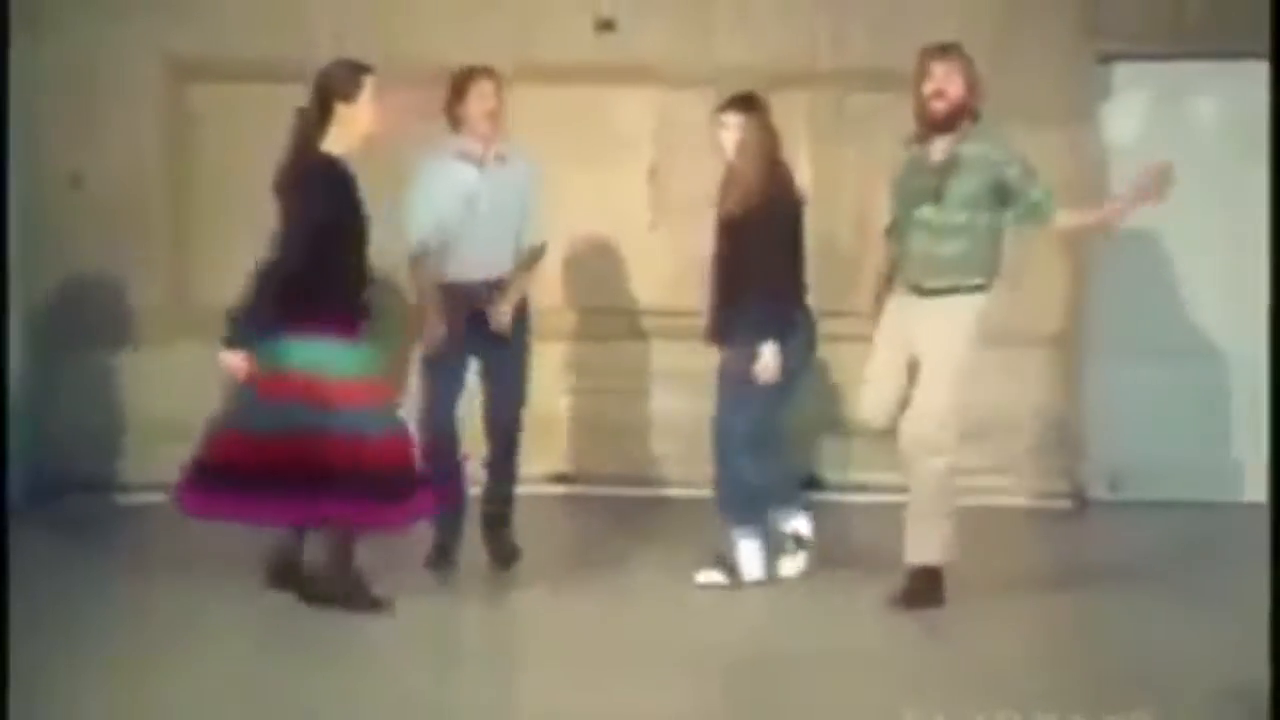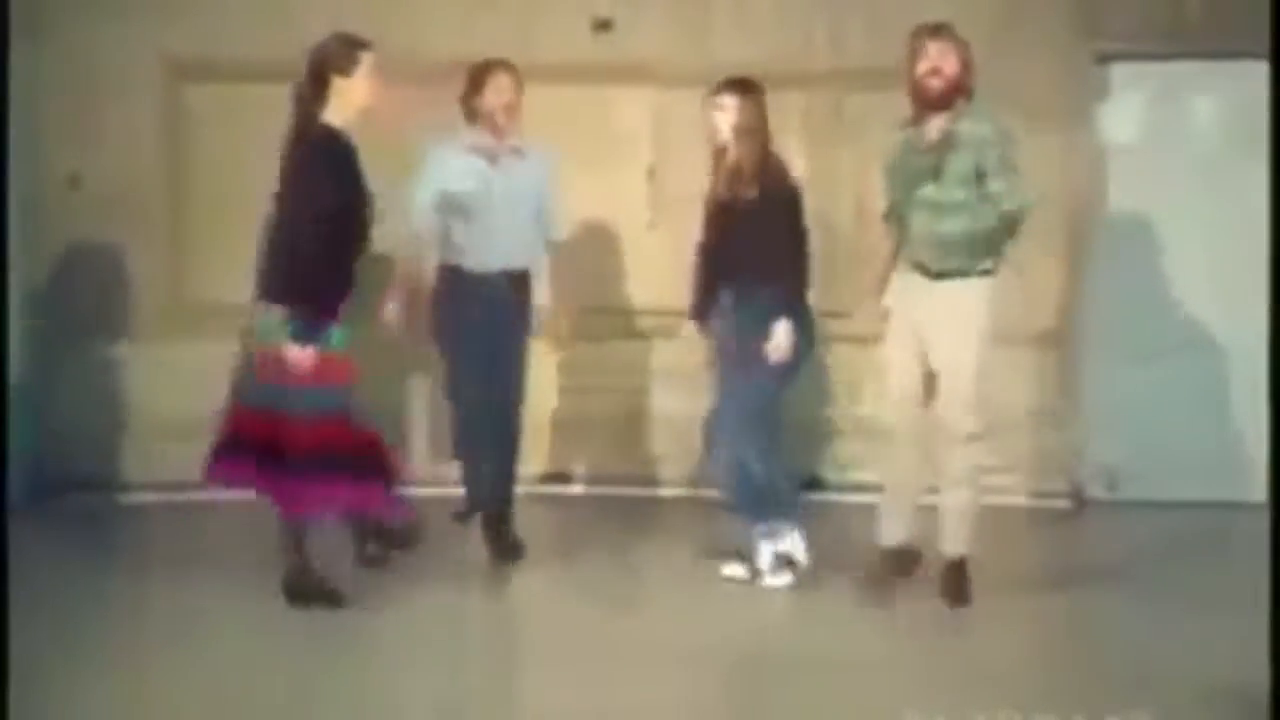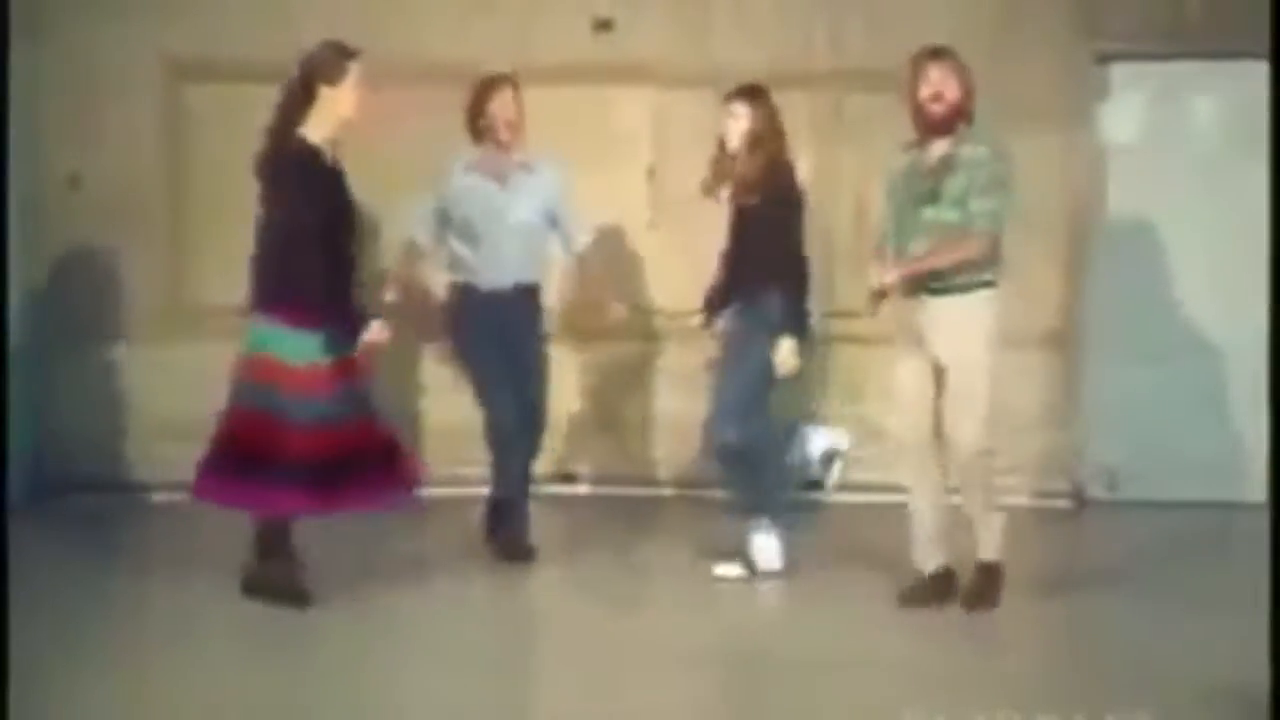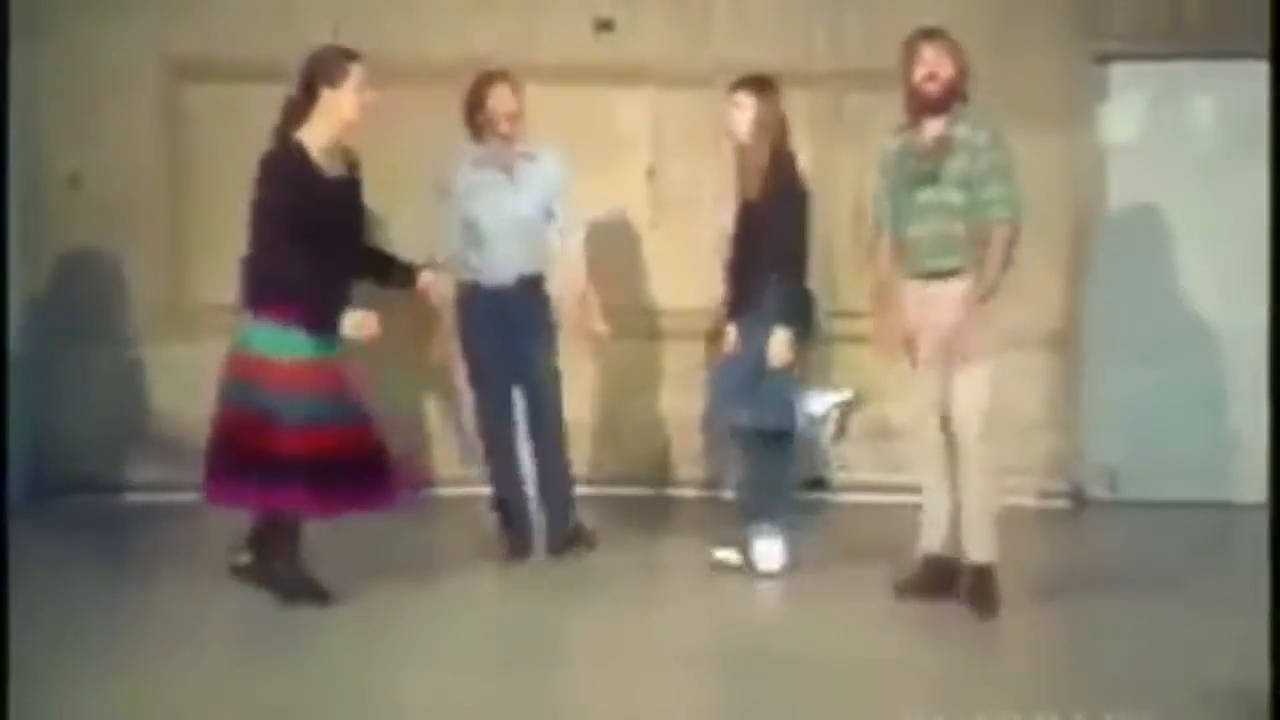
dt=0.2s
person 1, frame 1
left shoulder: (994, 156)
right shoulder: (911, 161)
left elbow: (1049, 214)
left wrist: (1125, 204)
right wrist: (870, 309)
left hip: (957, 308)
right hip: (905, 302)
left knee: (923, 433)
right knee: (872, 409)
left ankle: (926, 568)
person 1, frame 2
left shoulder: (988, 134)
right shoulder: (905, 145)
left elbow: (1011, 213)
left wrist: (1007, 221)
right wrist: (885, 282)
left hip: (965, 291)
right hip: (914, 287)
left knee: (958, 423)
right knee: (900, 415)
left ankle: (956, 555)
right ankle: (896, 540)
person 1, frame 3
left shoulder: (985, 157)
right shoulder: (905, 168)
left elbow: (981, 242)
right elbow: (891, 245)
left wrist: (908, 268)
right wrist: (886, 275)
left hip: (968, 308)
right hip: (915, 312)
left knee: (966, 439)
right knee: (911, 439)
left ankle: (989, 557)
right ankle: (933, 568)
person 1, frame 4
left shoulder: (981, 141)
right shoulder: (896, 149)
left elbow: (1002, 229)
right elbow: (885, 236)
left wrist: (973, 305)
right wrist: (887, 307)
left hip: (965, 296)
right hip: (915, 297)
left knee: (970, 425)
right knee: (927, 425)
left ankle: (980, 563)
right ankle: (937, 553)
person 2, frame 1
left shoulder: (320, 173)
right shoulder: (326, 179)
right elbow: (286, 262)
right wrist: (242, 335)
left hip: (303, 334)
right hip: (322, 338)
left knee: (305, 451)
right knee: (358, 447)
left ankle: (289, 556)
right ankle: (341, 575)
person 2, frame 2
left shoulder: (317, 145)
right shoulder: (328, 151)
right elbow: (311, 242)
right wrist: (304, 330)
left hip: (302, 306)
right hip: (303, 311)
left knee: (321, 426)
right knee: (309, 431)
left ankle: (369, 526)
right ankle: (299, 568)
person 2, frame 3
left shoulder: (323, 161)
right shoulder: (291, 162)
right elbow: (303, 255)
left wrist: (352, 317)
right wrist: (357, 323)
left hip: (322, 323)
right hip: (292, 323)
left knee: (309, 439)
right knee: (293, 441)
left ankle: (271, 558)
right ankle: (271, 562)
person 2, frame 4
left shoulder: (344, 163)
right shoulder: (284, 165)
right elbow: (278, 253)
left wrist: (407, 274)
right wrist: (337, 315)
left hip: (315, 323)
right hip: (284, 324)
left knee: (316, 438)
right knee: (293, 439)
left ankle: (262, 549)
right ankle: (283, 560)
person 3, frame 1
left shoulder: (777, 194)
right shoulder: (734, 194)
left elbow: (788, 272)
left wrist: (774, 341)
right wrist: (721, 336)
left hip: (780, 334)
right hip: (743, 332)
left knee: (744, 434)
right knee: (734, 437)
left ankle: (791, 520)
right ankle: (749, 554)
person 3, frame 2
left shoulder: (770, 177)
right shoulder: (724, 181)
left elbow: (794, 250)
left wrist: (787, 318)
right wrist: (701, 314)
left hip: (770, 315)
right hip: (736, 313)
left knee: (743, 427)
right knee: (737, 429)
left ankle: (784, 541)
right ankle: (768, 546)
person 3, frame 3
left shoulder: (776, 185)
right shoulder: (744, 185)
left elbow: (792, 264)
left wrist: (791, 334)
right wrist: (711, 308)
left hip: (771, 320)
right hip: (747, 319)
left knee: (731, 423)
right knee: (741, 432)
right ankle: (764, 547)
person 3, frame 4
left shoulder: (781, 176)
right shoulder: (756, 176)
left elbow: (793, 256)
left wrist: (787, 325)
right wrist: (733, 317)
left hip: (776, 313)
right hip: (757, 313)
left knee: (731, 394)
right knee: (759, 430)
right ankle: (764, 544)
person 4, frame 1
left shoulder: (519, 169)
right shoulder: (434, 169)
left elbow: (531, 244)
right elbow: (421, 247)
left wrist: (513, 295)
right wrist: (430, 310)
left hip: (504, 300)
right hip: (449, 300)
left knee: (505, 415)
right knee: (437, 418)
left ankle: (498, 523)
right ankle: (448, 525)
person 4, frame 2
left shoulder: (536, 162)
right shoulder: (447, 157)
left elbow: (550, 234)
right elbow: (421, 228)
right wrist: (397, 293)
left hip: (512, 291)
right hip: (460, 287)
left knee: (506, 404)
right knee: (469, 397)
left ankle: (499, 514)
right ankle: (480, 492)
person 4, frame 3
left shoulder: (546, 177)
right shoulder: (457, 179)
left elbow: (574, 239)
right elbow: (423, 238)
right wrist: (397, 286)
left hip: (523, 305)
right hip: (473, 306)
left knee: (530, 417)
right knee: (505, 416)
left ankle: (503, 512)
right ankle: (509, 523)
person 4, frame 4
left shoulder: (548, 166)
right shoulder: (462, 177)
left elbow: (564, 238)
right elbow: (451, 253)
left wrist: (586, 300)
right wrist: (445, 314)
left hip: (529, 296)
right hip: (482, 301)
left knee: (546, 408)
right knee: (495, 414)
left ankle: (561, 522)
right ankle: (515, 522)
